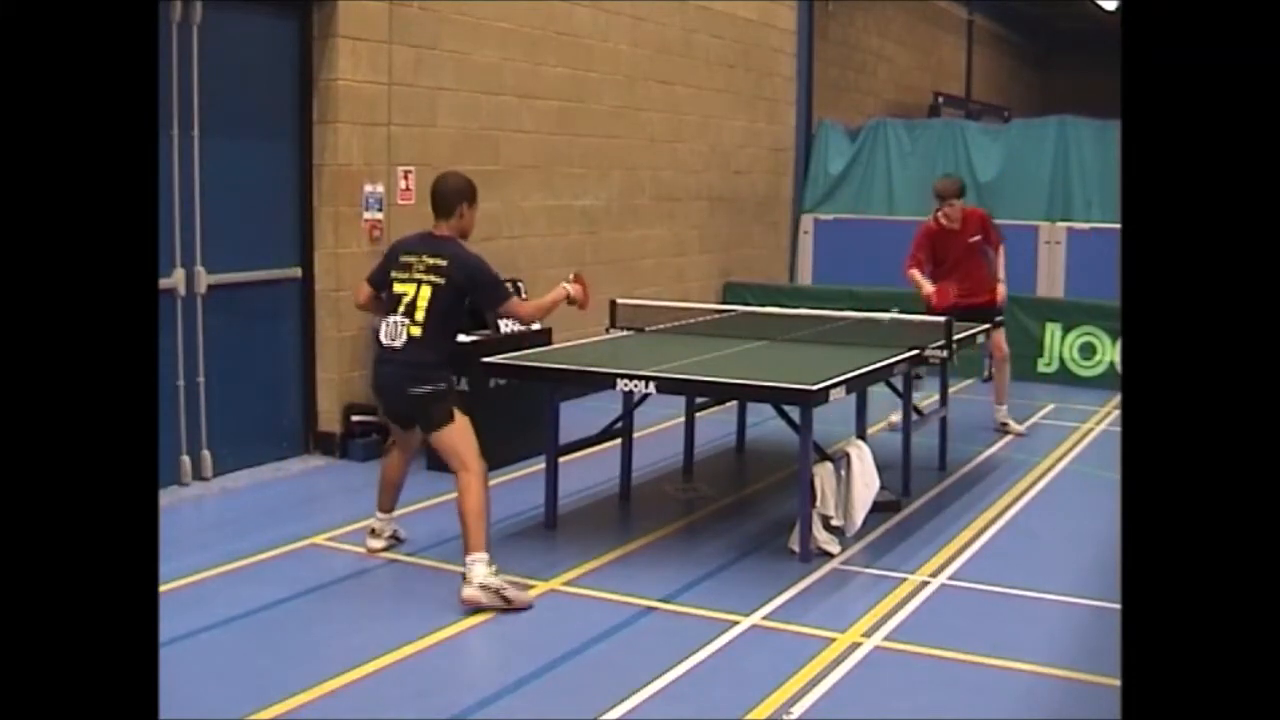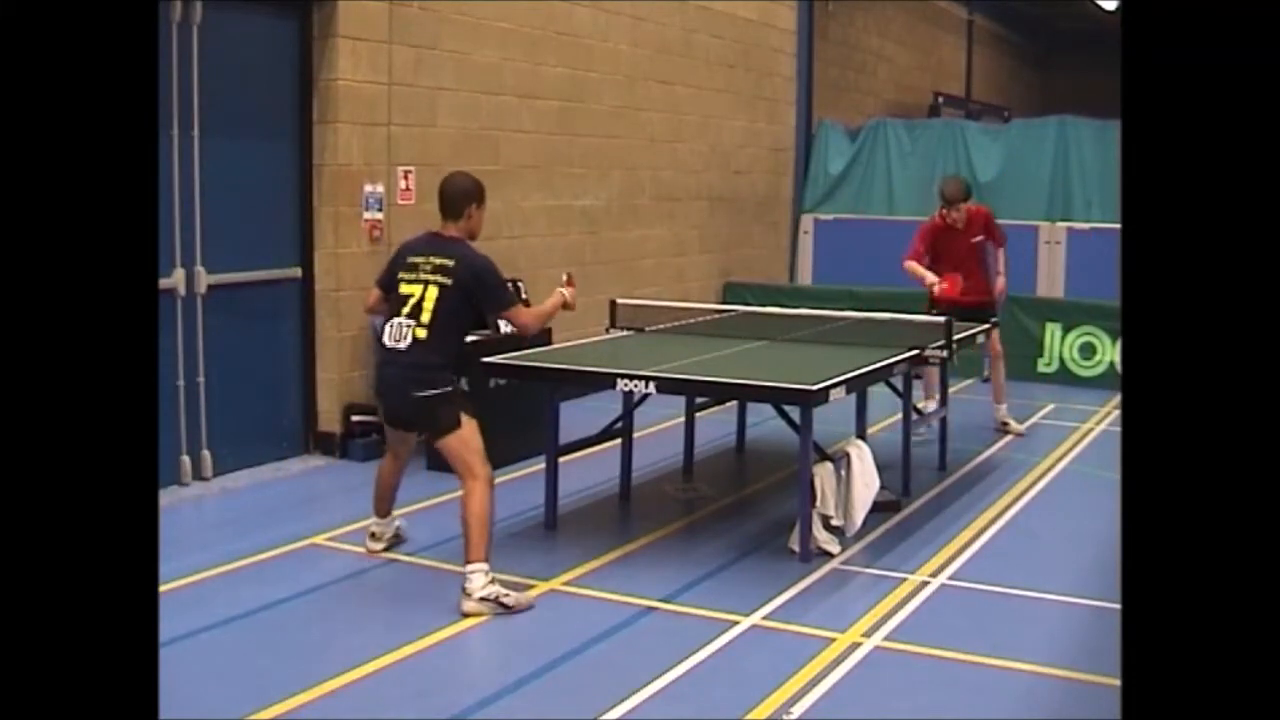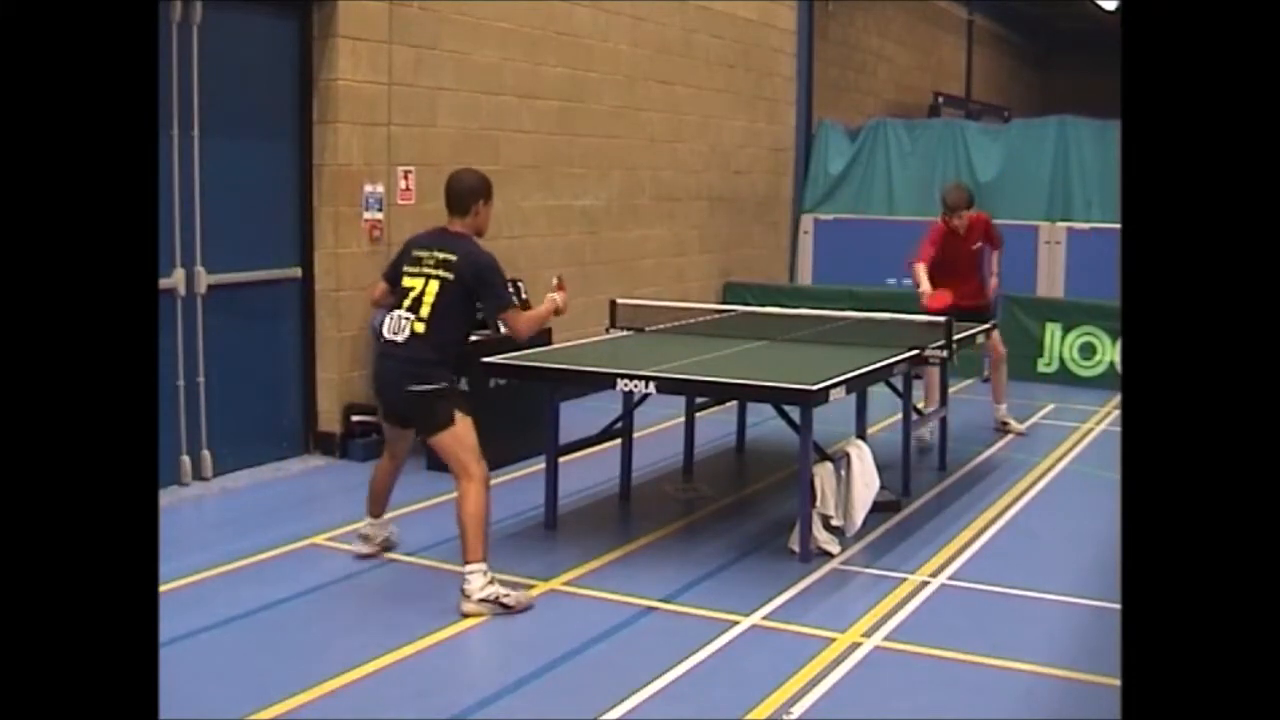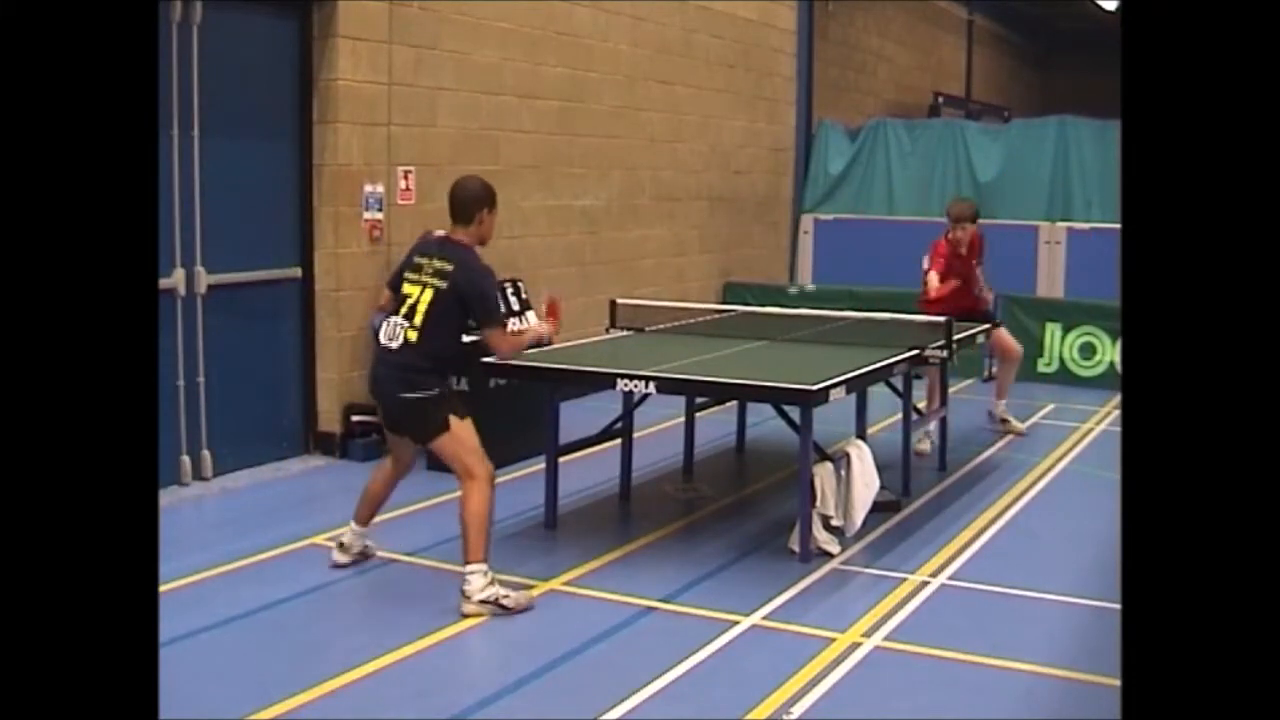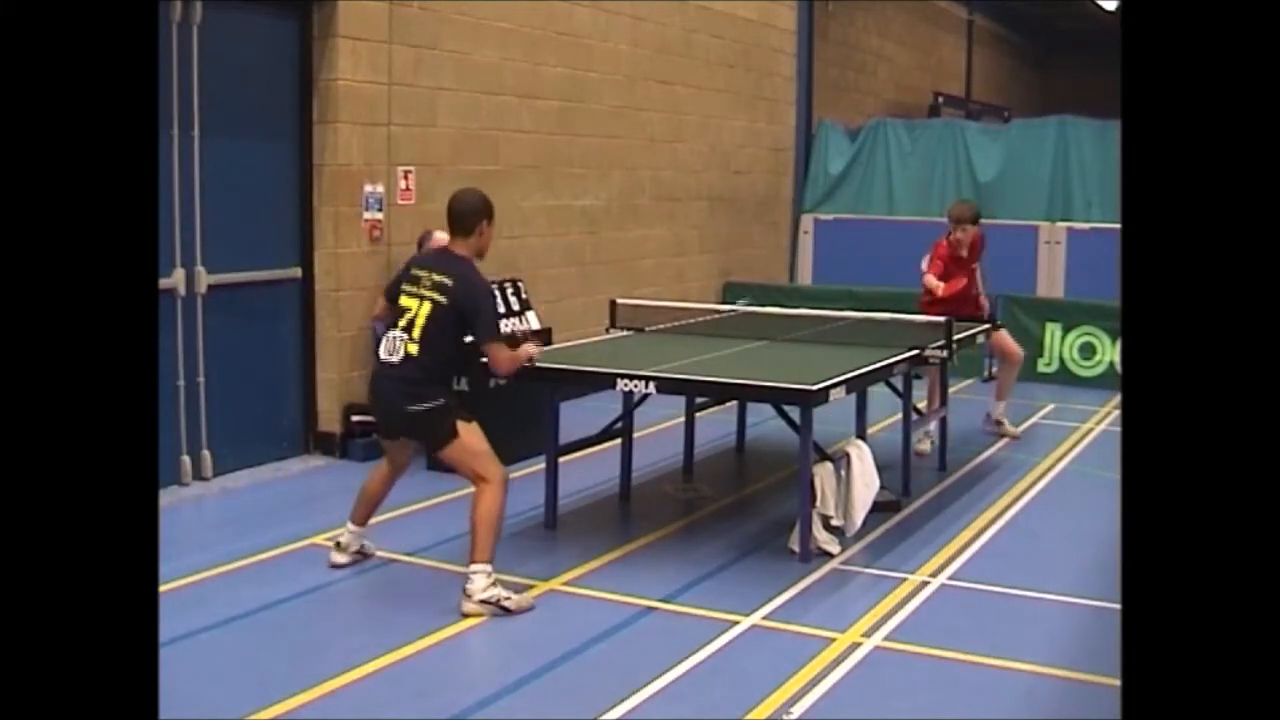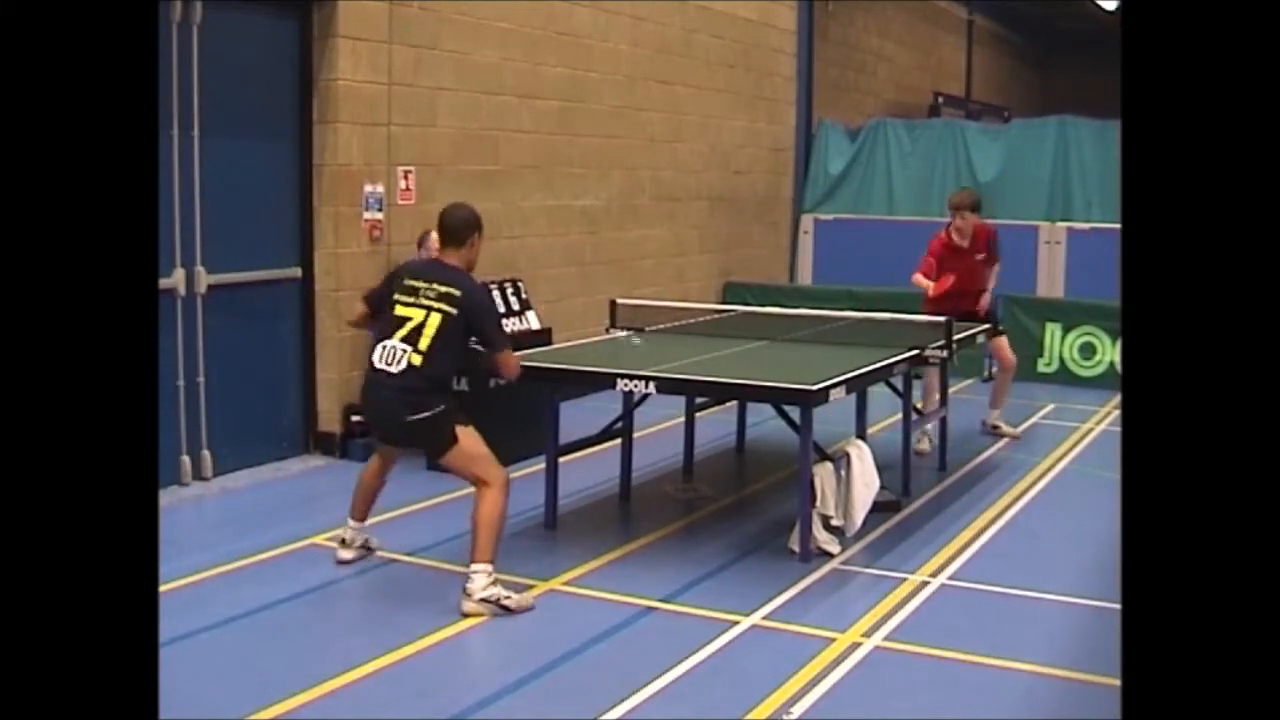
dt=0.1s
person 1, frame 1
left shoulder: (400, 250)
right shoulder: (465, 264)
left elbow: (363, 301)
right elbow: (522, 313)
right wrist: (564, 292)
left hip: (386, 373)
right hip: (424, 381)
left knee: (402, 448)
right knee: (472, 470)
left ankle: (380, 530)
right ankle: (479, 577)
person 1, frame 2
left shoulder: (409, 251)
right shoulder: (473, 264)
left elbow: (373, 303)
right elbow: (525, 322)
right wrist: (560, 297)
left hip: (388, 376)
right hip: (429, 384)
left knee: (398, 452)
right knee: (477, 475)
left ankle: (380, 531)
right ankle: (478, 585)
person 1, frame 3
left shoulder: (417, 244)
right shoulder: (477, 260)
left elbow: (379, 297)
right elbow: (520, 327)
right wrist: (552, 304)
left hip: (388, 370)
right hip: (425, 379)
left knee: (395, 454)
right knee: (472, 475)
left ankle: (372, 532)
right ankle: (477, 585)
person 1, frame 4
left shoulder: (421, 250)
right shoulder: (473, 271)
left elbow: (388, 302)
right elbow: (502, 347)
right wrist: (539, 333)
left hip: (385, 376)
right hip: (420, 386)
left knee: (398, 462)
right knee: (478, 476)
left ankle: (352, 542)
right ankle: (477, 585)
person 1, frame 5
left shoulder: (417, 264)
right shoulder: (472, 285)
left elbow: (387, 309)
right elbow: (501, 366)
right wrist: (524, 353)
left hip: (383, 389)
right hip: (421, 400)
left knee: (394, 463)
right knee: (492, 478)
left ankle: (349, 542)
right ankle: (480, 587)
person 1, frame 6
left shoulder: (403, 273)
right shoulder: (474, 295)
left elbow: (358, 318)
right elbow: (508, 369)
right wrist: (512, 358)
left hip: (375, 397)
right hip: (420, 407)
left knee: (383, 458)
right knee: (493, 480)
left ankle: (352, 538)
right ankle: (480, 586)
person 2, frame 1
left shoulder: (980, 218)
right shoulder: (928, 231)
left elbow: (997, 247)
right elbow: (912, 268)
left wrist: (1000, 281)
right wrist: (925, 284)
left hip: (984, 298)
left knee: (1001, 354)
left ankle: (1001, 416)
person 2, frame 2
left shoulder: (983, 216)
right shoulder: (932, 227)
left elbow: (999, 243)
right elbow: (909, 262)
left wrist: (1000, 274)
right wrist: (927, 275)
left hip: (980, 295)
right hip: (945, 297)
left knee: (996, 352)
left ankle: (1001, 415)
right ankle: (930, 409)
person 2, frame 3
left shoulder: (982, 222)
right shoulder: (938, 233)
left elbow: (995, 246)
right elbow: (920, 262)
left wrist: (993, 275)
right wrist: (924, 284)
left hip: (974, 300)
left knee: (998, 354)
left ankle: (1002, 415)
right ankle: (928, 423)
person 2, frame 4
left shoulder: (976, 238)
right shoulder: (942, 248)
right elbow: (933, 272)
left wrist: (982, 288)
right wrist: (932, 287)
left hip: (970, 306)
right hip: (940, 311)
left knee: (1014, 352)
right knee: (937, 364)
left ankle: (999, 411)
right ankle: (928, 431)
person 2, frame 5
left shoulder: (978, 242)
right shoulder: (942, 251)
right elbow: (929, 277)
left wrist: (980, 293)
right wrist: (937, 286)
left hip: (971, 311)
right hip: (940, 314)
left knee: (1014, 356)
right knee: (937, 365)
left ankle: (996, 415)
right ankle: (928, 431)
person 2, frame 6
left shoulder: (987, 233)
right shoulder: (940, 242)
right elbow: (917, 276)
left wrist: (988, 291)
right wrist: (928, 286)
left hip: (975, 308)
right hip: (942, 310)
left knee: (1008, 362)
right knee: (933, 363)
left ankle: (992, 420)
right ankle: (925, 430)
